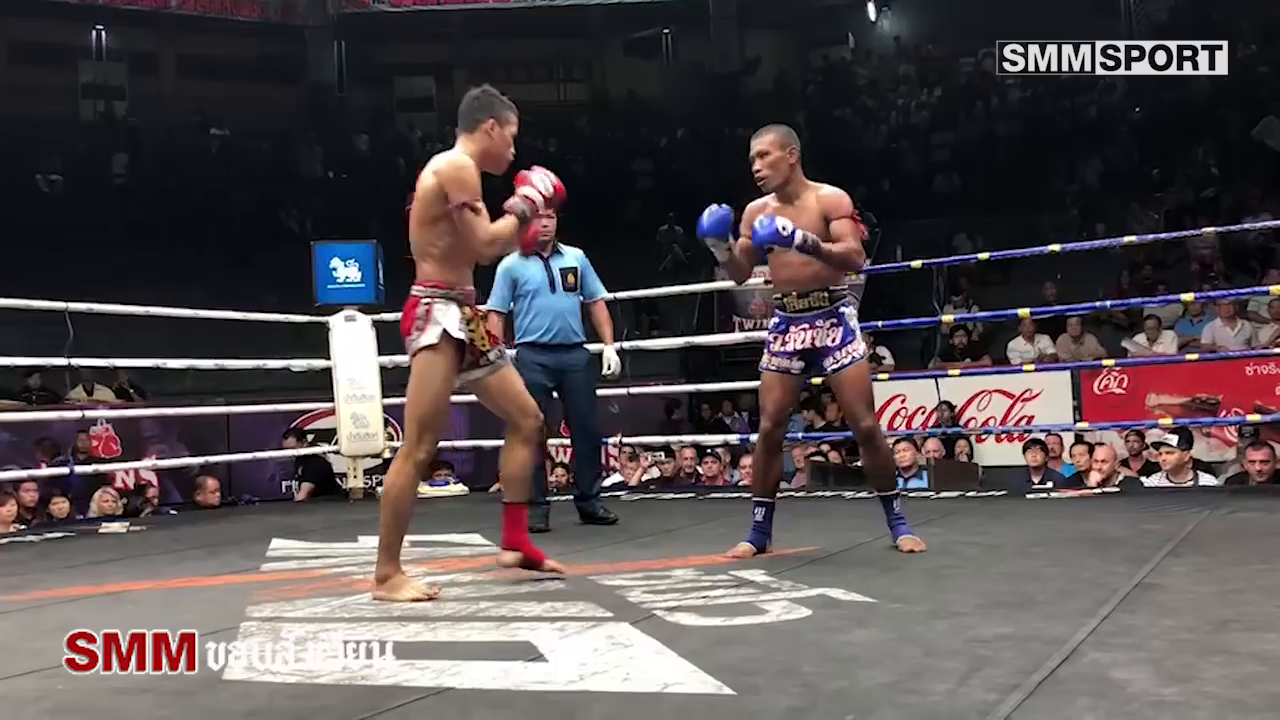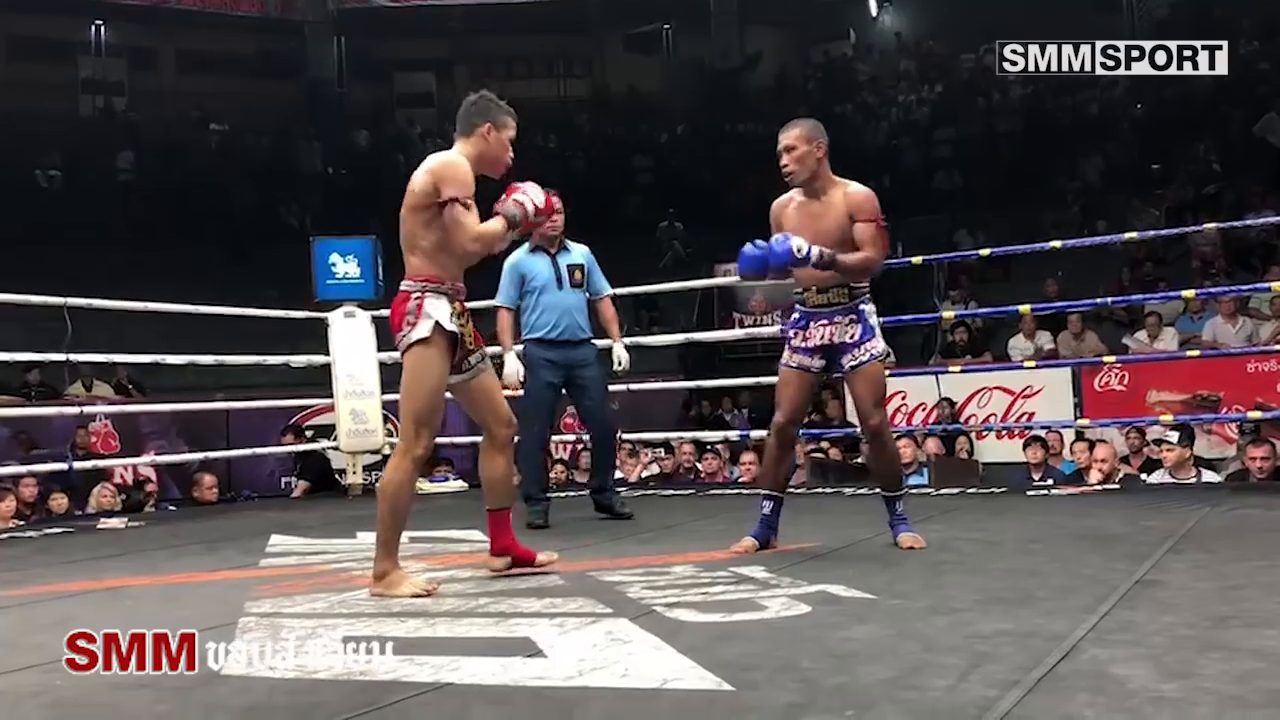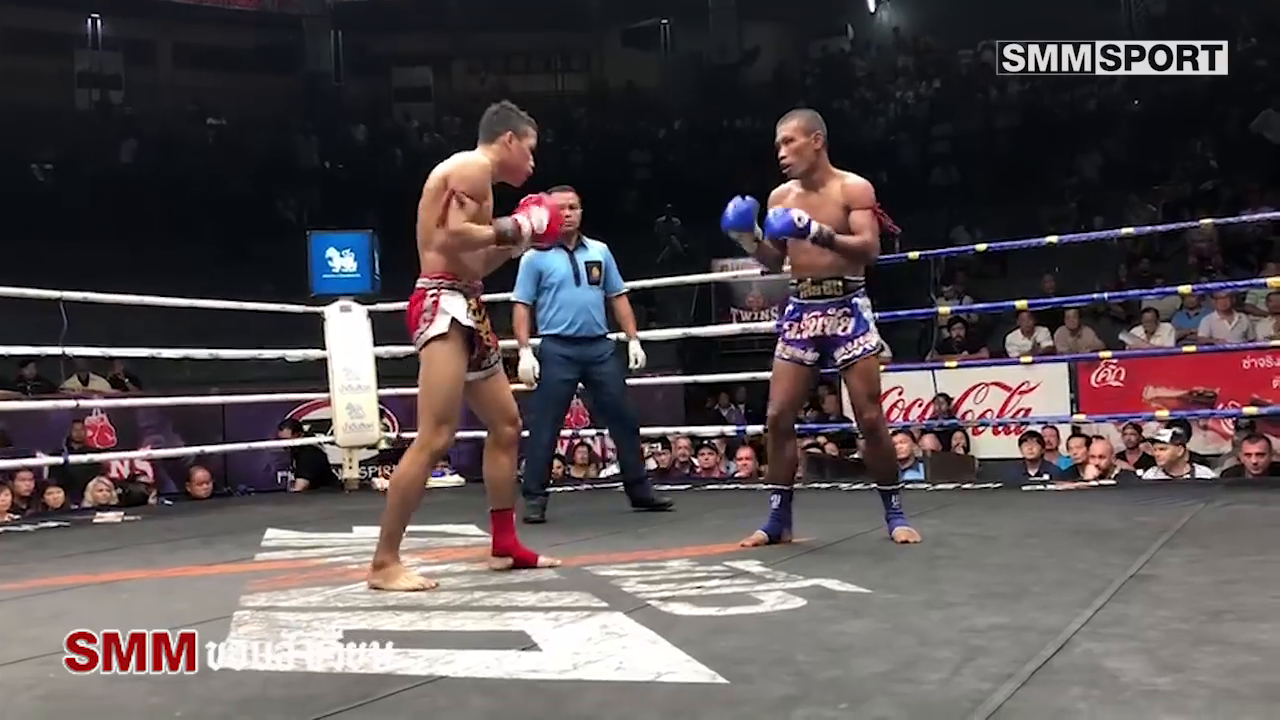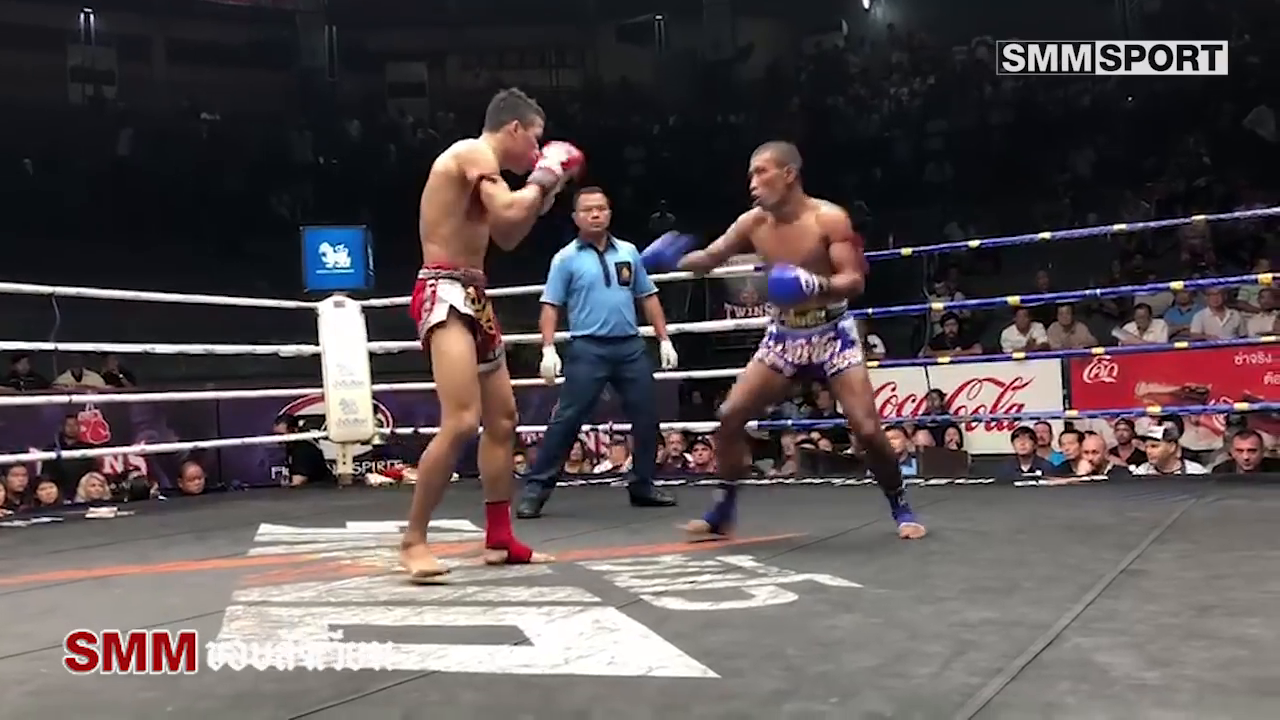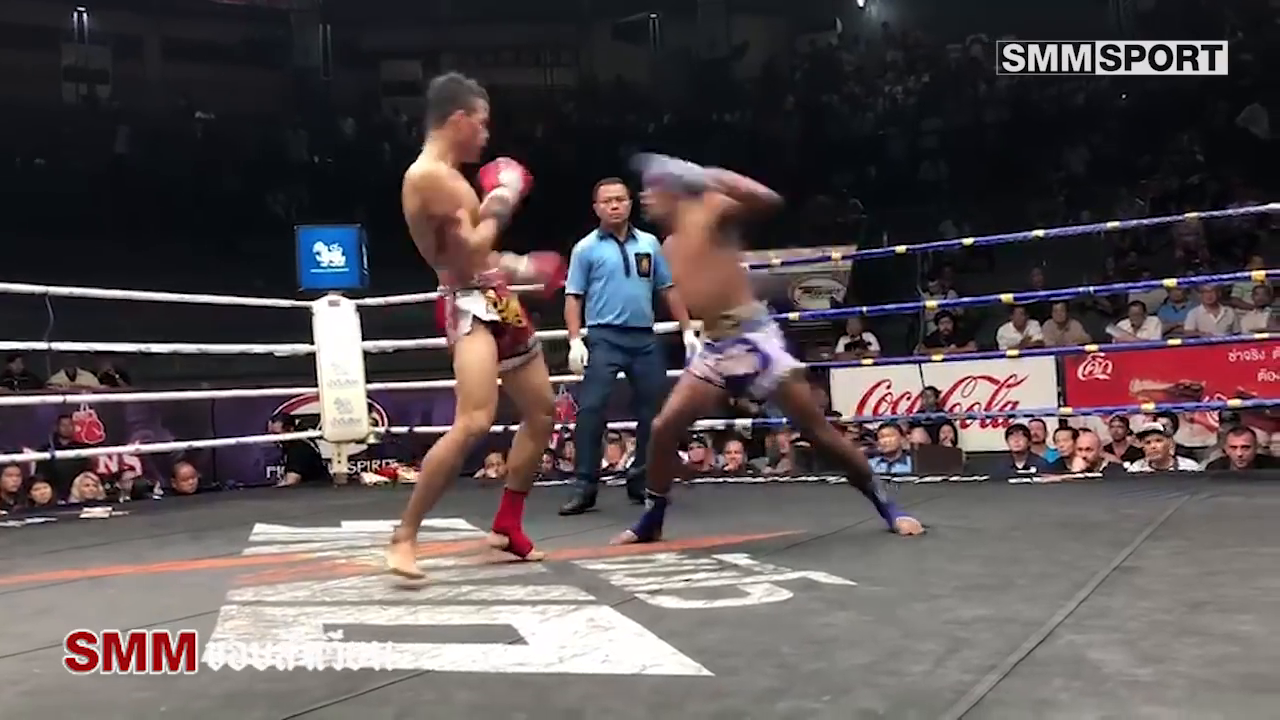
dt=0.2s
person 1, frame 1
left shoulder: (443, 169)
right shoulder: (458, 167)
right elbow: (483, 244)
left wrist: (511, 222)
right wrist: (526, 206)
left hip: (461, 317)
right hip: (437, 315)
left knee: (527, 418)
right knee: (419, 447)
left ankle: (516, 542)
right ankle: (386, 573)
person 1, frame 2
left shoulder: (444, 171)
right shoulder: (452, 166)
right elbow: (470, 241)
left wrist: (506, 224)
right wrist: (514, 213)
left hip: (449, 312)
right hip: (428, 310)
left knee: (501, 426)
right knee: (416, 443)
left ankle: (503, 547)
right ankle: (385, 570)
person 1, frame 3
left shoulder: (473, 178)
right shoulder: (471, 165)
right elbow: (452, 238)
left wrist: (517, 239)
right wrist: (511, 230)
left hip: (464, 310)
right hip: (442, 308)
left knee: (507, 425)
right knee: (435, 438)
left ankle: (505, 546)
right ankle: (384, 560)
person 1, frame 4
left shoulder: (478, 164)
right shoulder: (473, 152)
left elbow: (506, 235)
right elbow: (508, 212)
left wrist: (544, 191)
right wrist: (543, 180)
left hip: (471, 299)
right hip: (446, 296)
left knee: (502, 420)
right knee: (462, 421)
left ankle: (500, 540)
right ankle: (414, 539)
person 1, frame 5
left shoulder: (441, 172)
right shoulder: (430, 176)
right elbow: (471, 248)
left wrist: (519, 268)
right wrist: (500, 204)
left hip: (498, 301)
right hip: (471, 305)
left knee: (542, 414)
right knee: (475, 423)
left ankle: (507, 527)
right ankle: (403, 537)
person 2, frame 1
left shoulder: (831, 199)
right shoulder: (755, 212)
left elbow: (855, 256)
right elbow: (740, 275)
left wrist: (803, 241)
right wrist: (721, 248)
left hip: (833, 318)
right hip: (785, 324)
left knee: (865, 425)
right knee: (769, 428)
left ankle: (897, 520)
right ankle: (759, 530)
person 2, frame 2
left shoulder: (857, 197)
right shoulder: (781, 208)
left elbow: (874, 260)
left wrist: (820, 257)
right wrist: (760, 263)
left hip: (852, 316)
right hip: (805, 320)
left knee: (874, 423)
right knee: (782, 424)
left ankle: (898, 519)
right ankle: (766, 526)
person 2, frame 3
left shoulder: (854, 189)
right shoulder: (780, 197)
left elbow: (869, 249)
right elbow: (773, 261)
left wrist: (818, 232)
right wrist: (749, 238)
left hip: (847, 309)
right hip: (800, 311)
left knee: (869, 418)
right knee: (778, 416)
left ankle: (895, 513)
right ankle: (778, 519)
person 2, frame 4
left shoulder: (830, 218)
right shoulder: (751, 223)
left elbow: (856, 280)
right elbow: (710, 259)
left wrist: (815, 285)
right wrist: (674, 257)
left hip: (832, 331)
right hip: (784, 334)
left knee: (867, 429)
right knee: (729, 416)
left ankle: (901, 510)
right ankle: (722, 513)
person 2, frame 5
left shoulder: (708, 214)
right shoulder: (672, 246)
left elbow: (763, 199)
left wrist: (701, 179)
left hip: (755, 341)
right hip: (716, 349)
left knee: (820, 433)
right knee: (663, 431)
left ankle: (886, 506)
right ankle: (651, 521)
person 3, frame 1
left shoulder: (576, 257)
right shoulder: (510, 265)
left elbow: (597, 303)
right elbow: (495, 313)
left wrist: (609, 345)
left hip: (575, 355)
right hip: (533, 357)
left knee: (587, 431)
left ankle: (588, 500)
right ankle: (536, 507)
person 3, frame 2
left shoulder: (582, 254)
right shoulder: (517, 261)
left elbow: (602, 300)
right elbow: (505, 311)
left wrist: (617, 342)
right wrist: (509, 355)
left hip: (582, 351)
right hip: (541, 353)
left knee: (602, 425)
right knee: (535, 431)
left ankle: (604, 494)
right ankle: (536, 503)
person 3, frame 3
left shoulder: (600, 252)
right shoulder: (535, 258)
left elbow: (618, 298)
right elbow: (521, 307)
left wrist: (633, 340)
right wrist: (524, 352)
left hip: (600, 348)
right hip: (558, 350)
left knee: (624, 418)
right knee: (544, 427)
left ankle: (639, 489)
right ankle: (534, 498)
person 3, frame 4
left shoulder: (628, 252)
right shoulder: (565, 258)
left elbow: (648, 298)
right elbow: (550, 307)
left wrist: (664, 340)
right wrist: (548, 350)
left hip: (631, 347)
right hip: (589, 348)
left knee: (647, 418)
right knee: (567, 418)
left ankle: (642, 486)
right ankle: (537, 487)
person 3, frame 5
left shoulder: (649, 243)
right shoulder: (586, 248)
left elbow: (668, 290)
right elbow: (573, 298)
left wrist: (687, 330)
right wrist: (575, 341)
left hip: (645, 339)
right hip: (604, 338)
left knee: (653, 412)
right knee: (592, 407)
left ankle: (641, 481)
right ankle: (585, 485)
